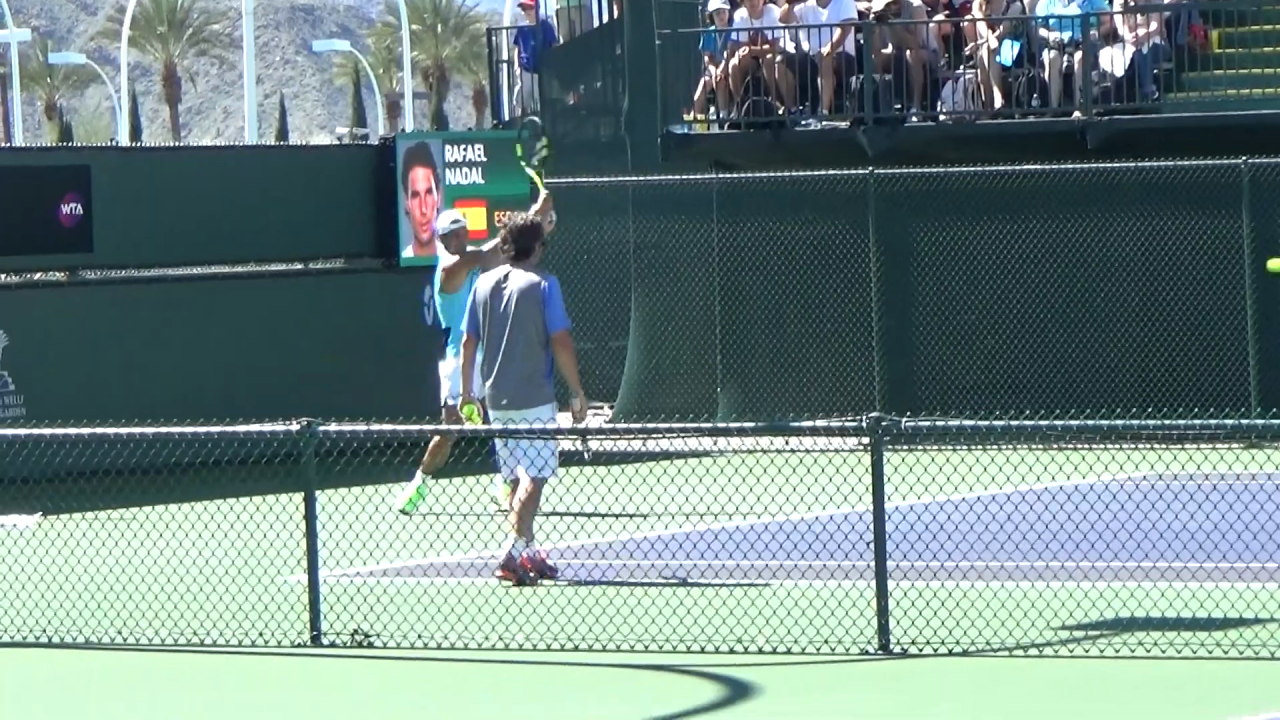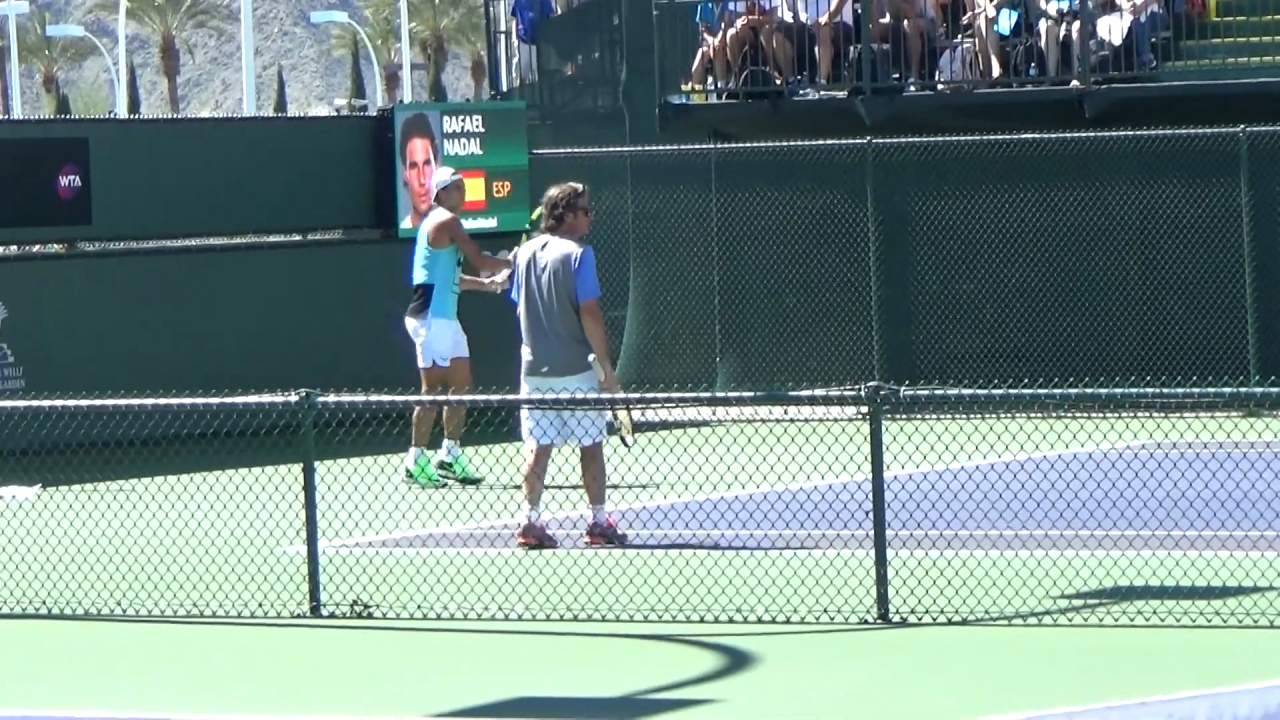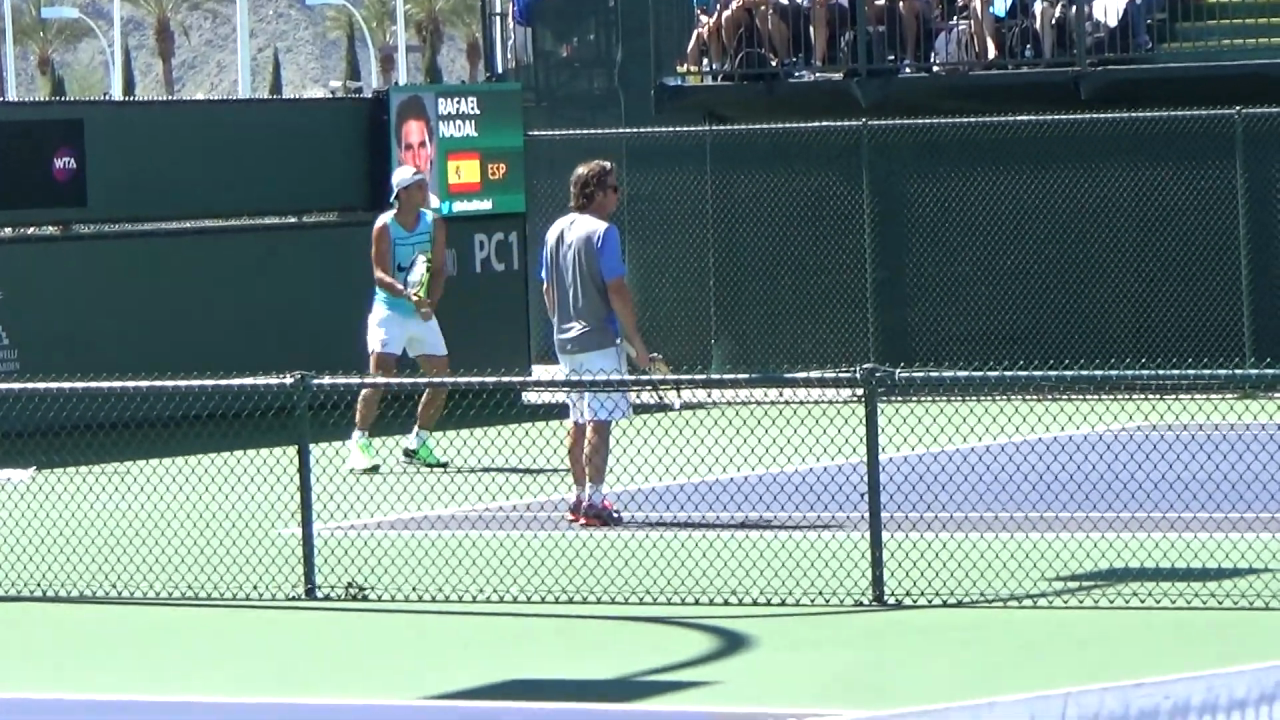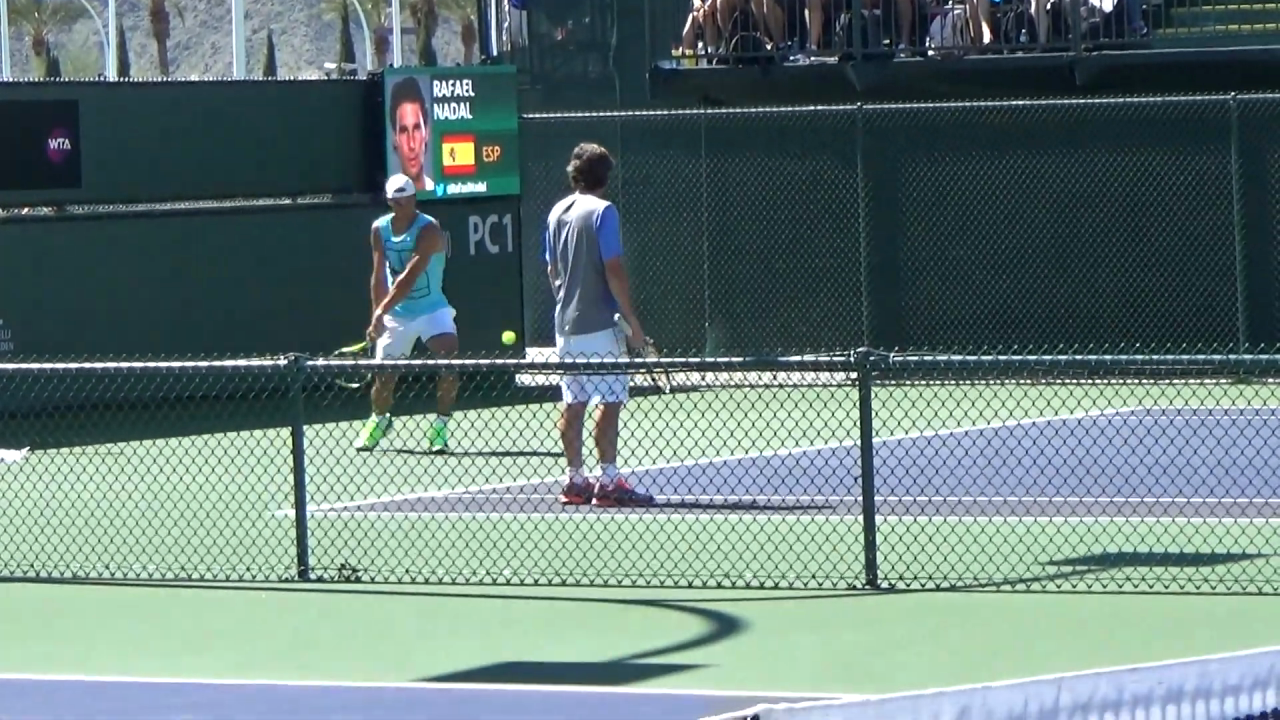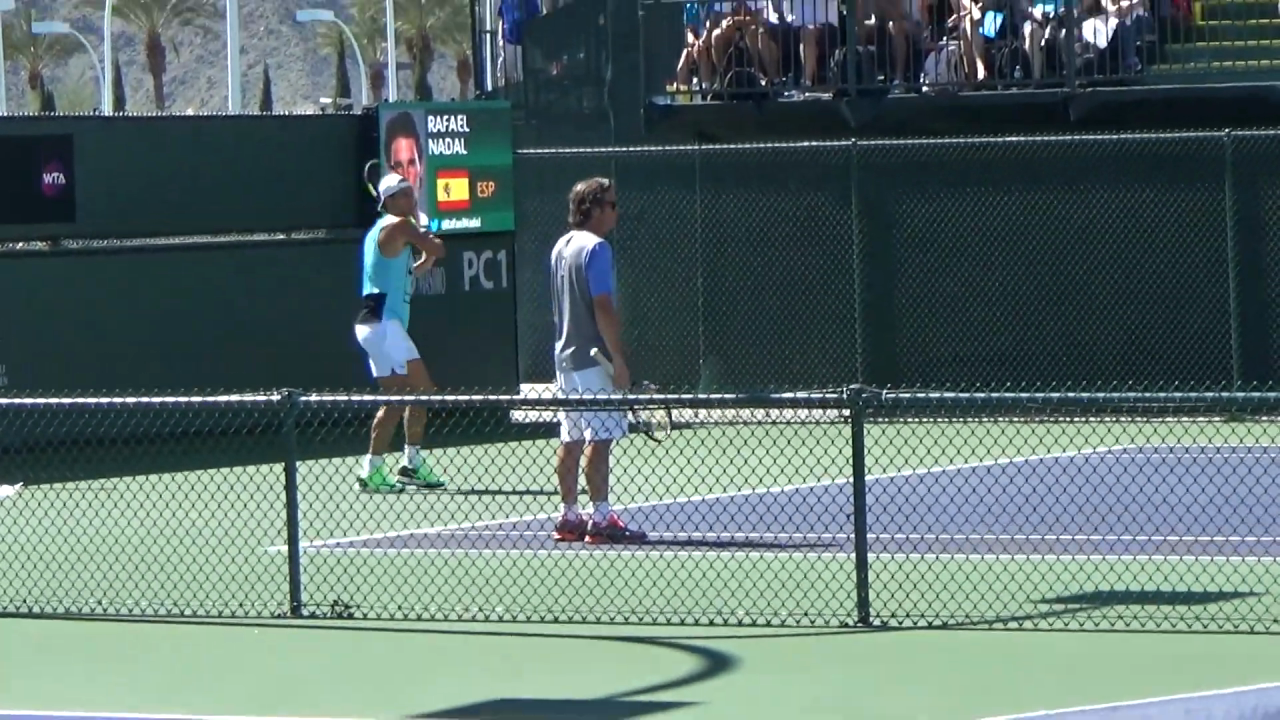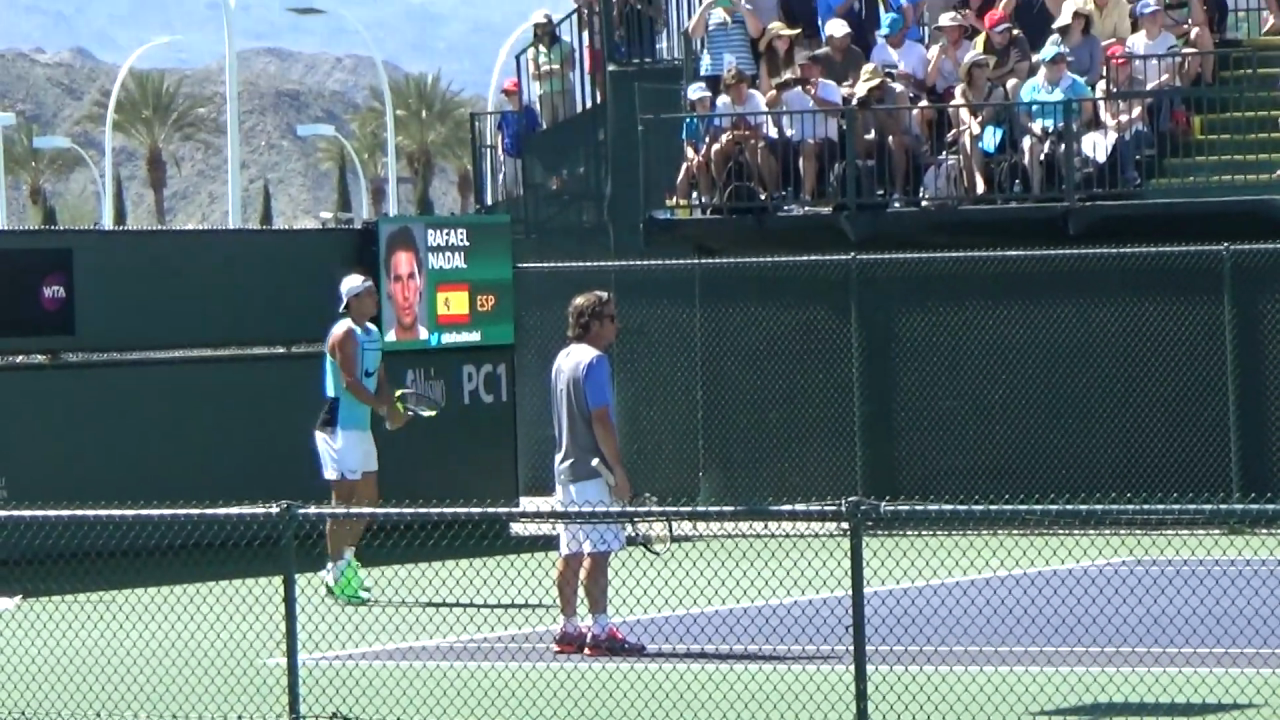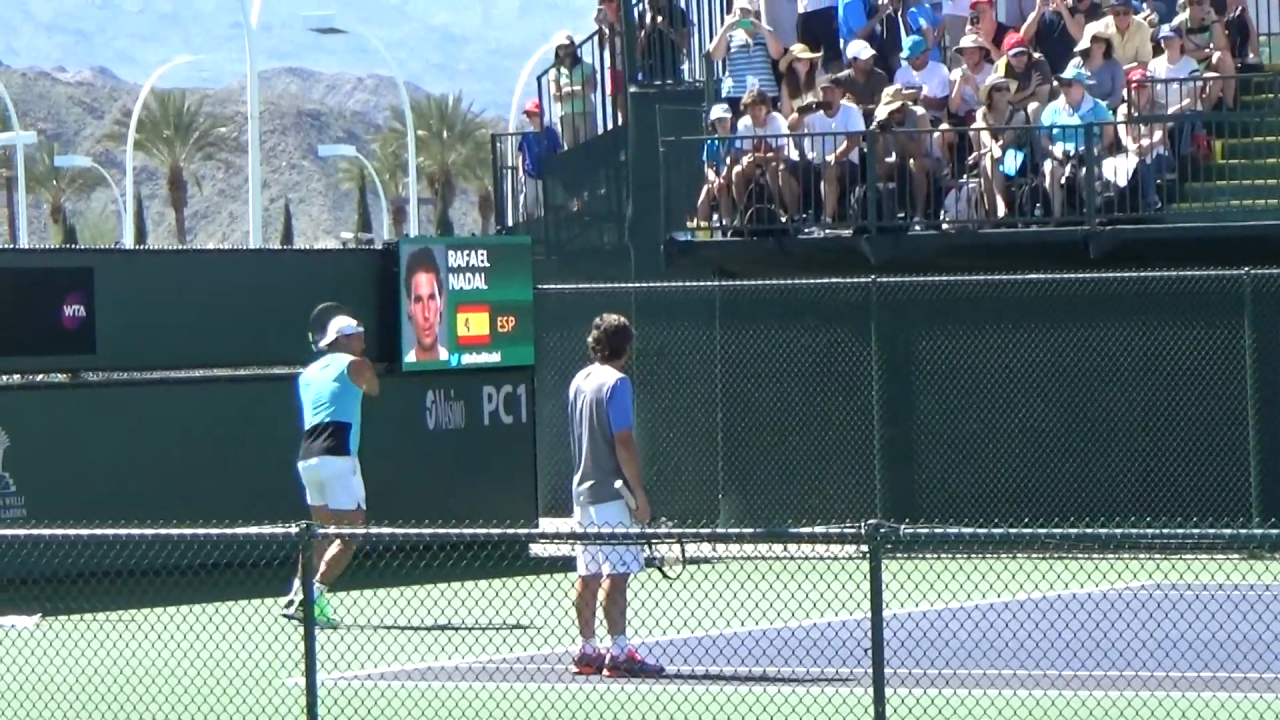
dt=0.7s
person 1, frame 1
left shoulder: (484, 283)
right shoulder: (543, 285)
left elbow: (468, 342)
right elbow: (561, 344)
left wrist: (467, 390)
right wrist: (577, 392)
left hip: (497, 400)
right hip: (534, 401)
left knee: (519, 478)
right knee: (532, 480)
left ankle: (527, 554)
right ankle: (513, 556)
person 1, frame 2
left shoulder: (525, 252)
right shoulder: (578, 254)
right elbow: (590, 314)
right wrist: (607, 365)
left hip: (534, 368)
right hip: (576, 369)
left knee: (538, 446)
right knee: (590, 445)
left ankle: (531, 522)
right ankle: (599, 523)
person 1, frame 3
left shoulder: (555, 231)
right shoulder: (603, 232)
left elbow: (548, 290)
right elbow: (617, 292)
right wrist: (637, 341)
left hip: (567, 343)
right hip: (599, 343)
left knee: (579, 423)
right knee: (598, 423)
left ankle: (581, 498)
right ankle: (593, 503)
person 1, frame 4
left shoulder: (556, 212)
right shoulder: (603, 211)
right elbow: (614, 271)
right wrist: (632, 319)
left hip: (566, 323)
right hip: (599, 324)
left knee: (573, 403)
right knee: (608, 402)
left ankle: (576, 481)
right ankle: (608, 483)
person 1, frame 5
left shoulder: (561, 247)
right shoulder: (596, 247)
right elbow: (603, 308)
right wrist: (618, 359)
left hip: (566, 357)
right hip: (594, 360)
left knee: (570, 439)
right knee: (599, 439)
left ankle: (569, 518)
right ankle: (601, 520)
person 1, frame 6
left shoulder: (563, 359)
right shoulder: (594, 361)
right elbow: (601, 421)
right wrist: (619, 470)
left hip: (567, 469)
right hip: (592, 472)
left knee: (570, 552)
right knee: (598, 552)
left ankle: (569, 630)
right ankle: (600, 633)
person 1, frame 7
left shoulder: (579, 381)
right shoulder: (616, 382)
right elbow: (623, 443)
right wrist: (639, 492)
left hip: (584, 489)
right hip: (611, 493)
left knee: (588, 574)
right knee: (617, 574)
left ankle: (587, 651)
right ankle: (619, 654)
person 2, frame 1
left shoulder: (470, 260)
right shoulder: (451, 266)
right elbow: (491, 253)
left wrist: (541, 221)
right wrist: (531, 218)
right hip: (460, 357)
right knee: (451, 428)
left ankle: (506, 487)
right ankle: (418, 487)
person 2, frame 2
left shoulder: (446, 223)
right shoulder: (445, 221)
right elbow: (478, 257)
left wrist: (488, 283)
right wrist: (513, 264)
left hip: (447, 318)
right hip: (431, 318)
left knee: (462, 385)
right knee: (433, 390)
left ankle: (450, 457)
right ankle: (417, 461)
person 2, frame 3
left shoulder: (434, 223)
right shoulder: (384, 226)
left elbow: (438, 270)
right elbow: (380, 274)
left wrist: (431, 302)
right wrist: (407, 295)
left hip: (421, 315)
right hip: (388, 311)
left knee: (440, 378)
right knee: (379, 376)
left ankle: (417, 444)
right ankle: (359, 443)
person 2, frame 4
left shoulder: (429, 229)
right shoulder: (380, 229)
left elbow: (410, 278)
right elbow: (380, 275)
left wrist: (382, 312)
right wrist: (378, 316)
left hip: (435, 310)
right hip: (400, 315)
right knee: (384, 378)
left ankle: (438, 431)
right ankle: (379, 422)
person 2, frame 5
left shoulder: (392, 231)
right shoulder: (398, 226)
right elbow: (436, 249)
left wrist: (419, 266)
right wrist: (427, 255)
left hip: (391, 326)
right hip: (381, 325)
left knee: (423, 390)
right knee: (394, 398)
left ankle: (413, 463)
right ankle: (371, 471)
person 2, frame 6
left shoulder: (373, 334)
right shoulder: (344, 334)
left elbow: (381, 380)
right elbow: (350, 382)
left wrist: (390, 410)
right wrist: (386, 408)
left hip: (361, 428)
right hip: (339, 428)
left knee: (368, 499)
right knee: (345, 502)
left ankle: (344, 564)
right ankle: (336, 577)
person 2, frame 7
left shoulder: (309, 372)
right shoulder: (356, 364)
right elbow: (373, 388)
left hip: (309, 457)
right hip: (336, 457)
left knee: (323, 528)
left ankle: (299, 597)
right ankle: (314, 596)
